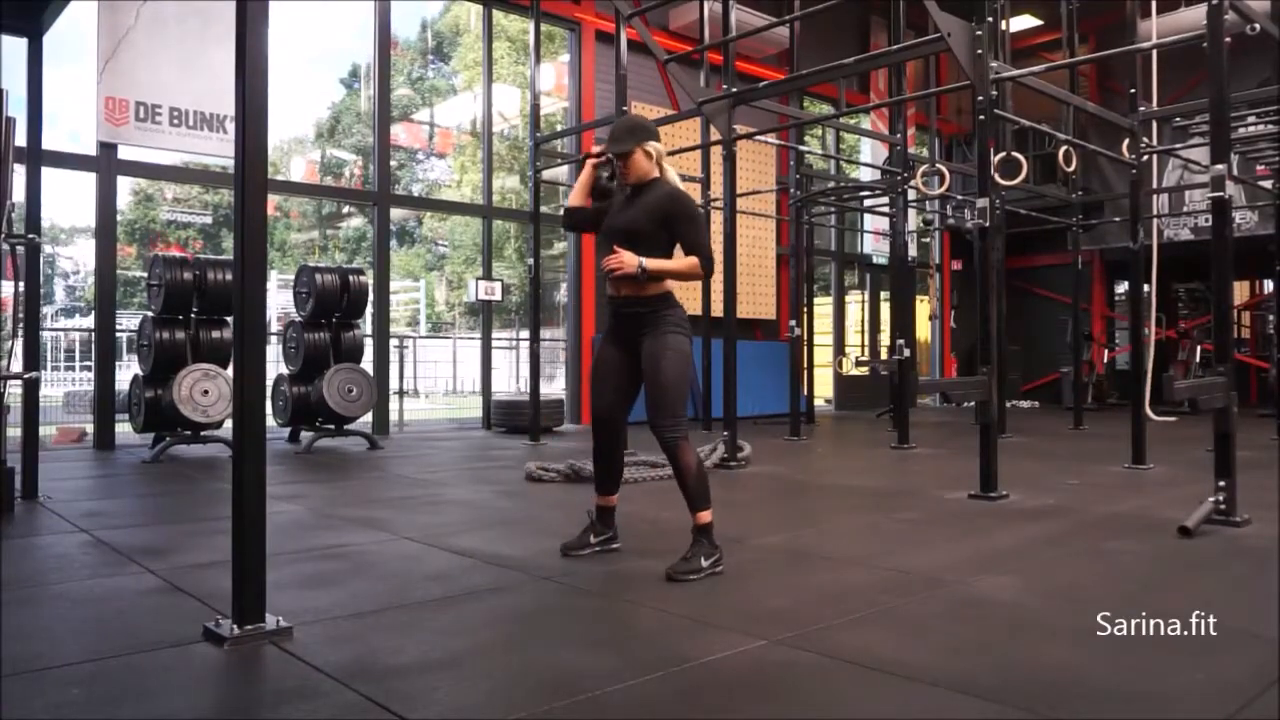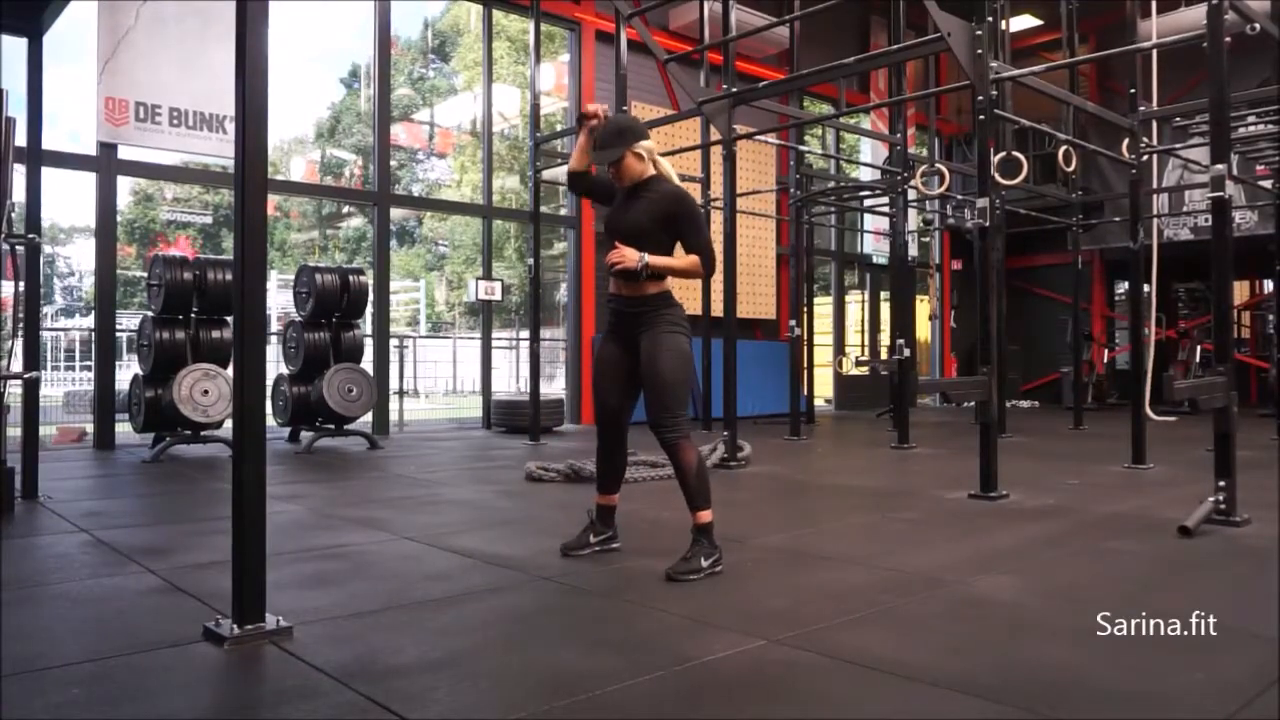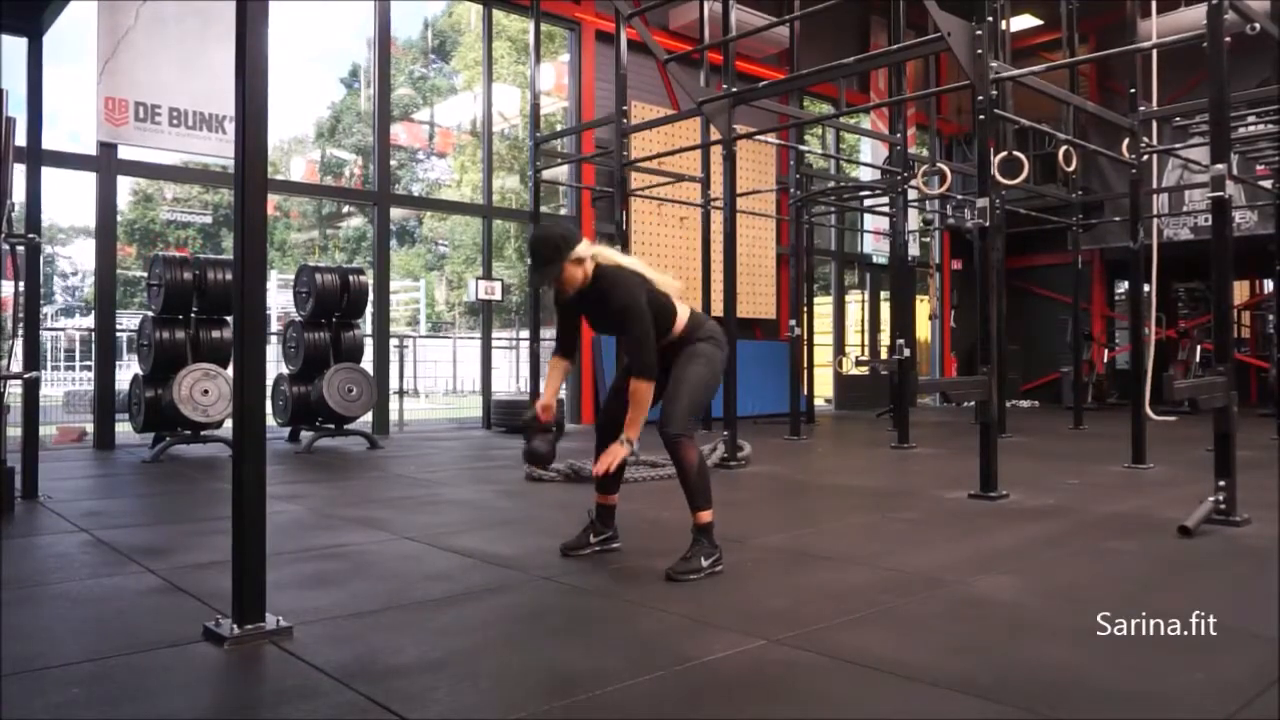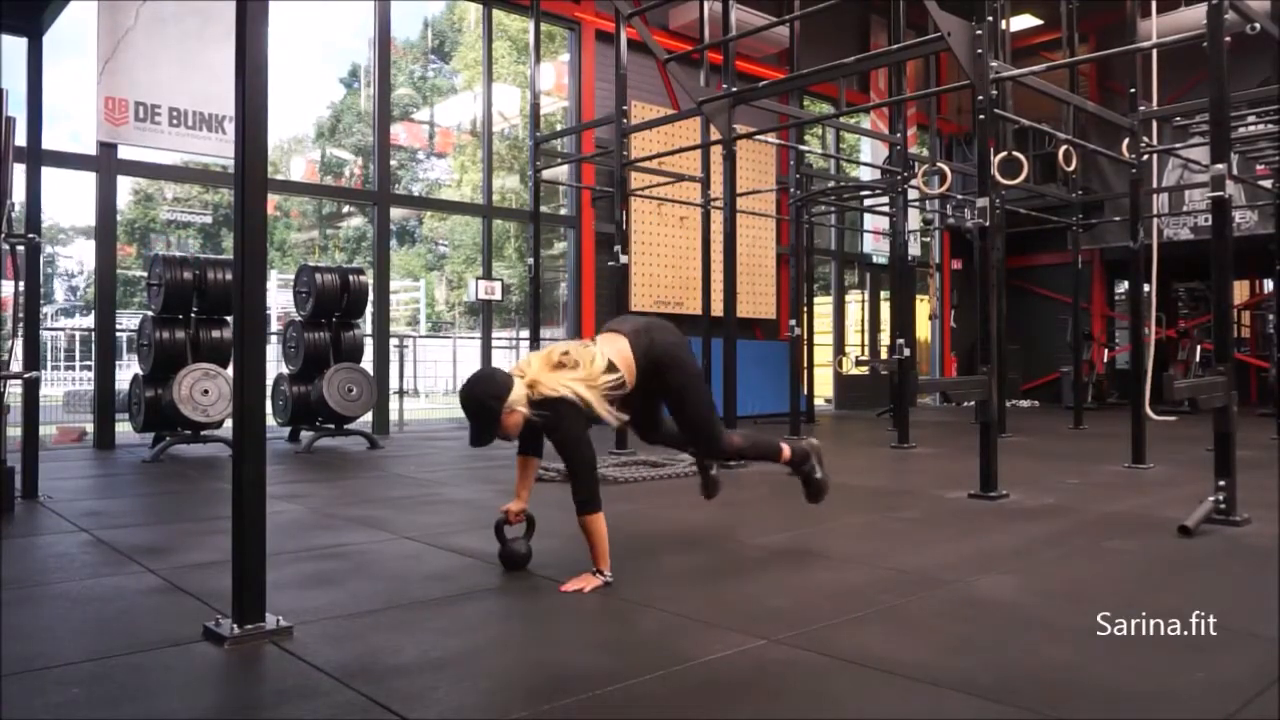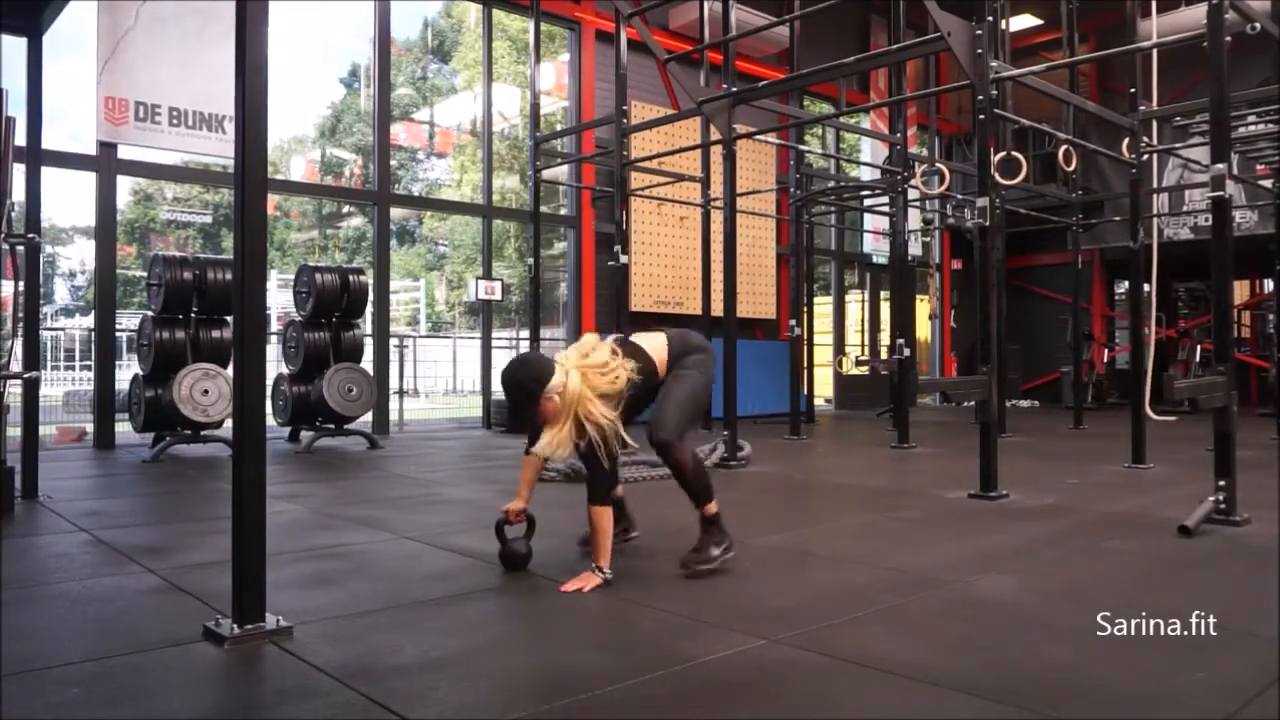
dt=0.5s
person 1, frame 1
left shoulder: (673, 199)
right shoulder: (623, 201)
left elbow: (703, 265)
right elbow: (573, 219)
left wrist: (642, 264)
right wrist: (588, 166)
left hip: (660, 321)
right hip: (618, 324)
left knee: (669, 430)
right knee: (604, 425)
left ankle: (707, 546)
right ankle: (604, 528)
person 1, frame 2
left shoulder: (671, 196)
right shoulder: (622, 193)
left elbow: (705, 263)
right elbow: (577, 179)
left wrist: (645, 260)
right wrist: (589, 129)
left hip: (659, 323)
right hip: (618, 324)
left knee: (670, 430)
right knee: (608, 425)
left ankle: (707, 544)
right ankle: (604, 526)
person 1, frame 3
left shoulder: (620, 287)
right shoulder: (571, 288)
left elbow: (642, 371)
right elbow: (566, 349)
left wrist: (628, 440)
right wrist: (548, 396)
left hip: (699, 345)
right hip: (660, 352)
left knee: (677, 430)
right knee: (608, 424)
left ankle: (709, 547)
right ankle: (604, 528)
person 1, frame 4
left shoulder: (558, 409)
right shoulder: (523, 389)
left elbow: (586, 493)
right elbow: (530, 444)
left wrist: (601, 572)
right wrist: (520, 499)
left hip: (656, 344)
right hip: (626, 337)
left knee: (711, 442)
right knee: (650, 430)
left ankle: (800, 456)
right ankle: (705, 458)
person 1, frame 5
left shoulder: (593, 400)
right shoulder: (552, 386)
left elbow: (600, 485)
right elbow: (537, 443)
left wrist: (600, 569)
right wrist: (522, 500)
left hip: (688, 355)
right hip: (646, 351)
left knee: (665, 438)
right knee: (587, 446)
left ankle: (715, 532)
right ankle: (623, 521)
